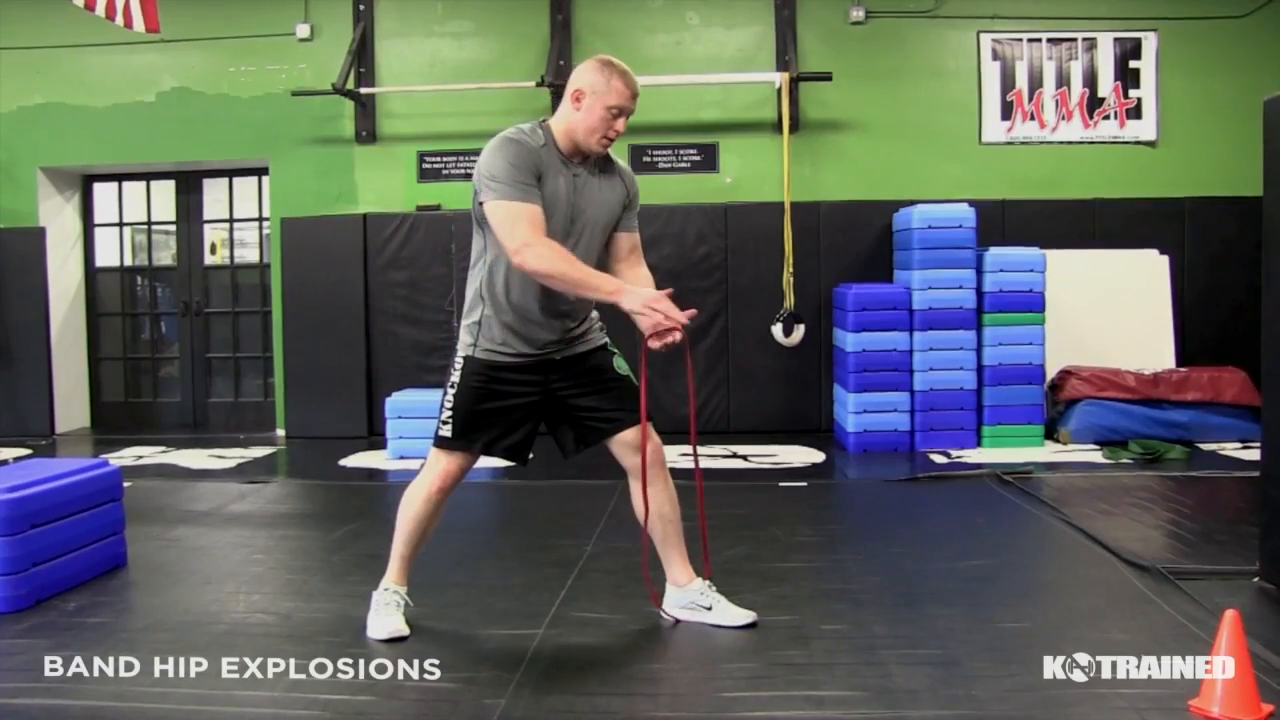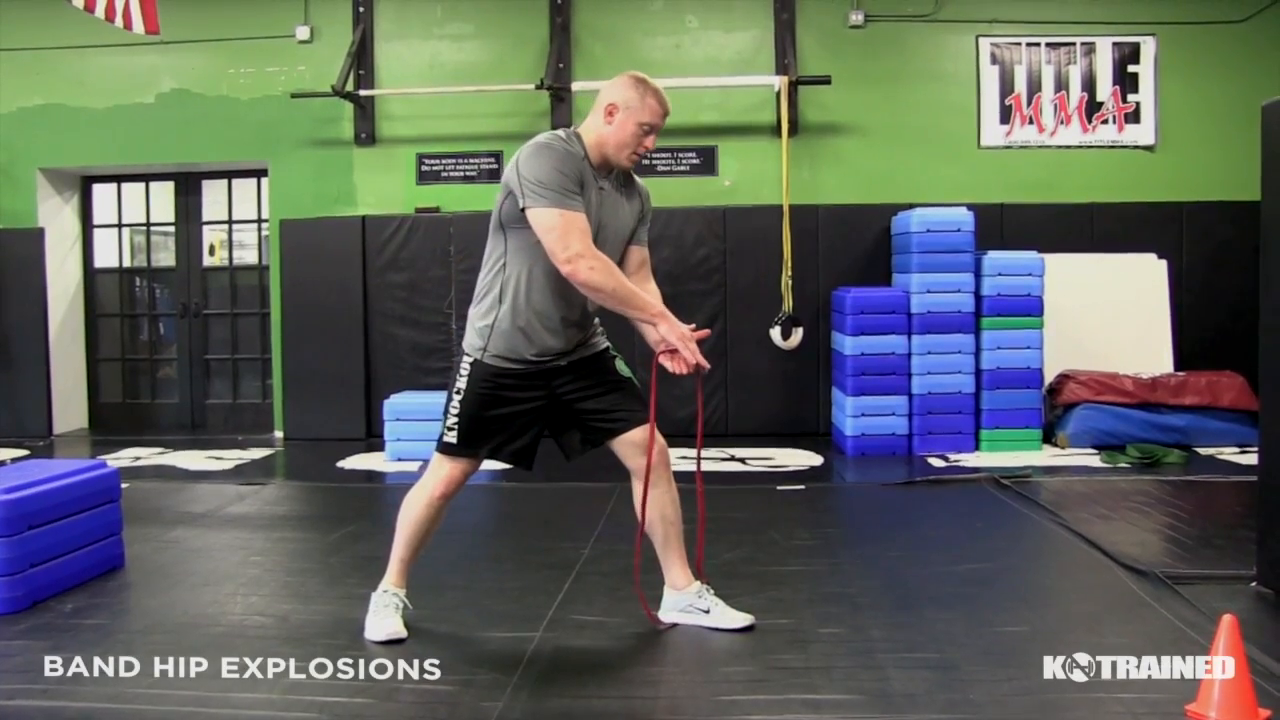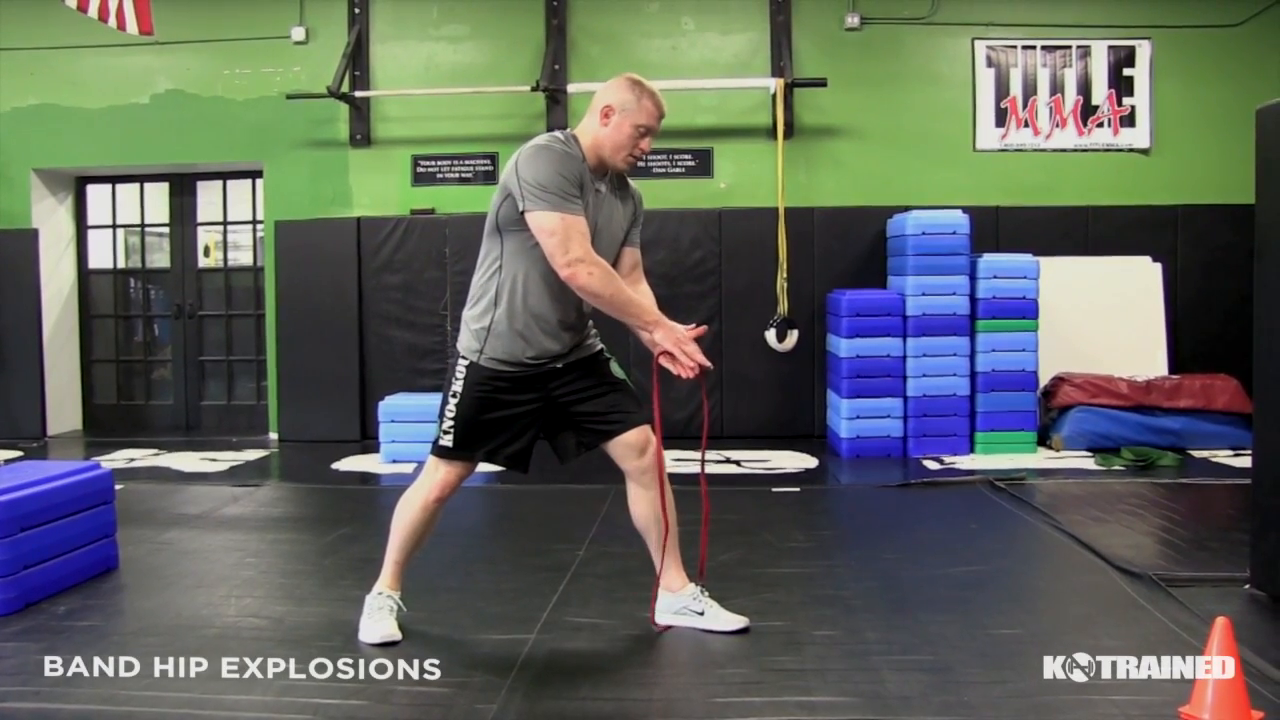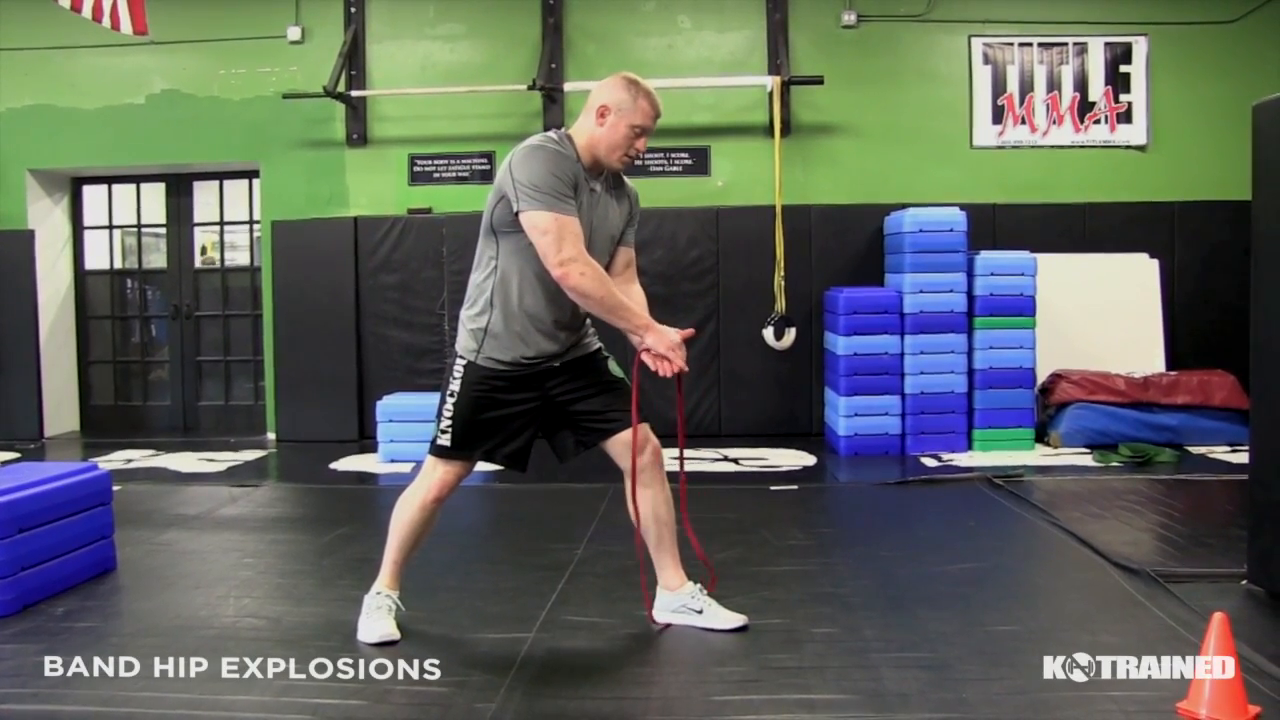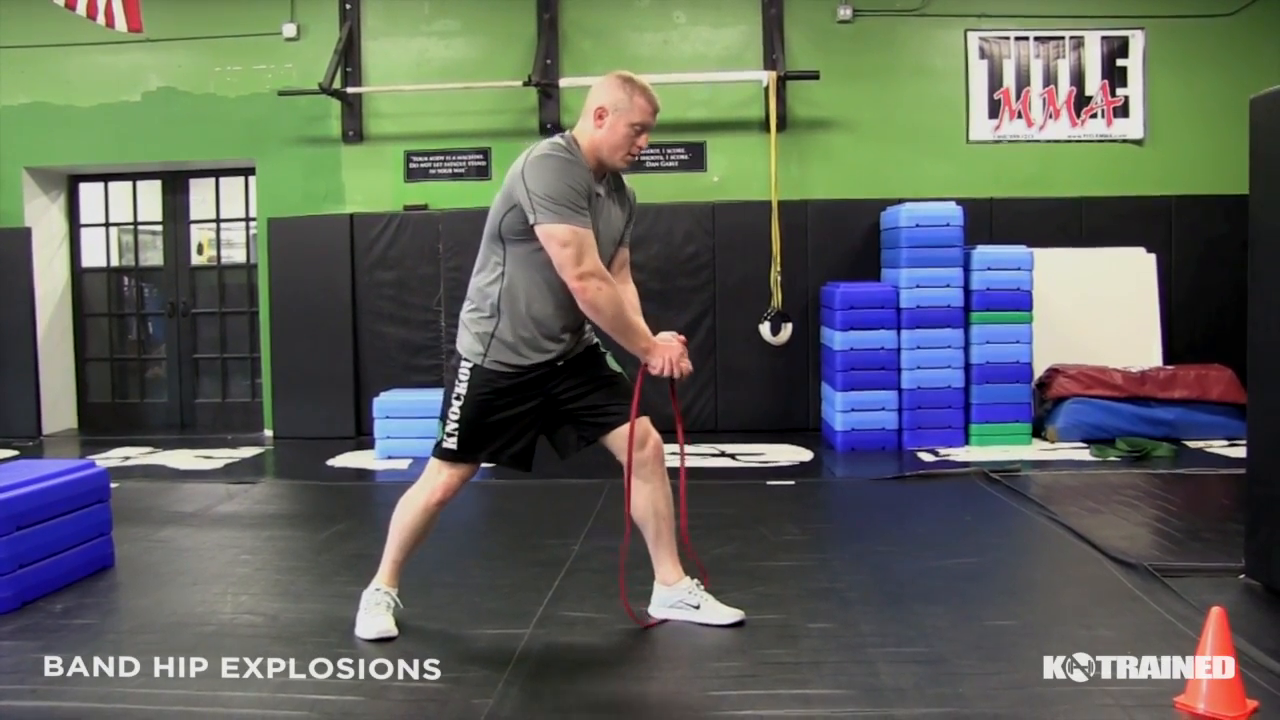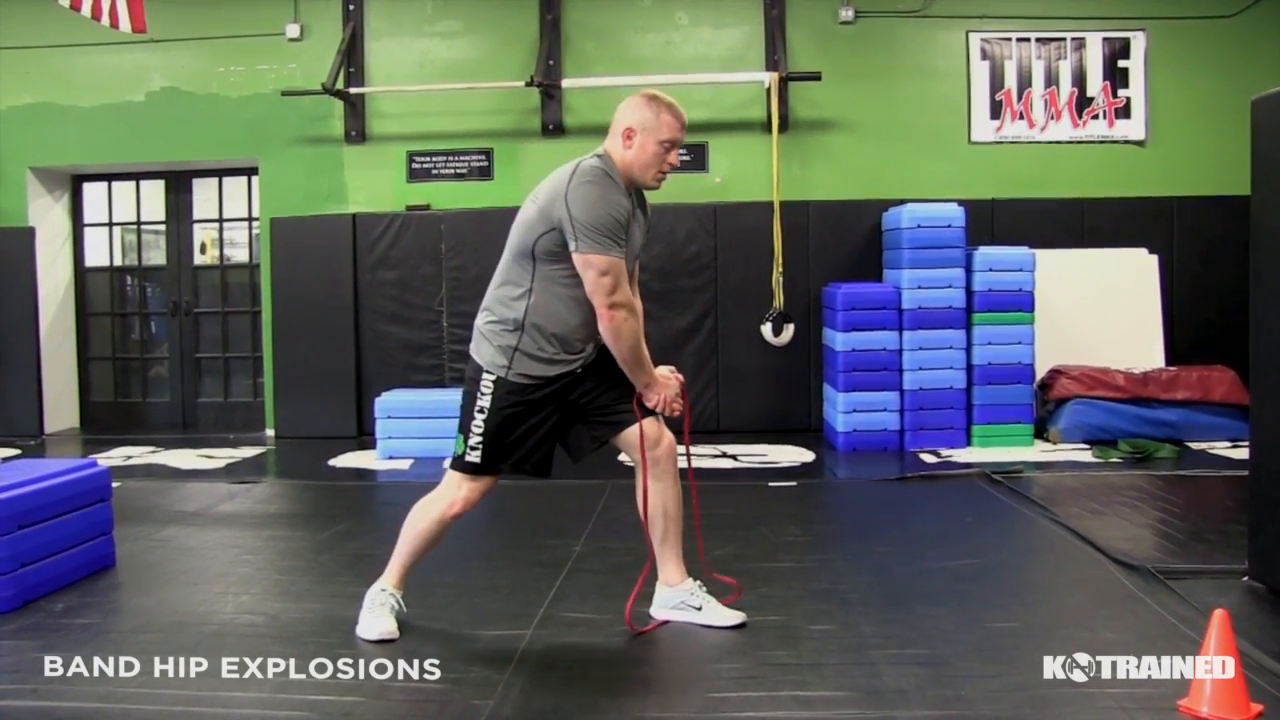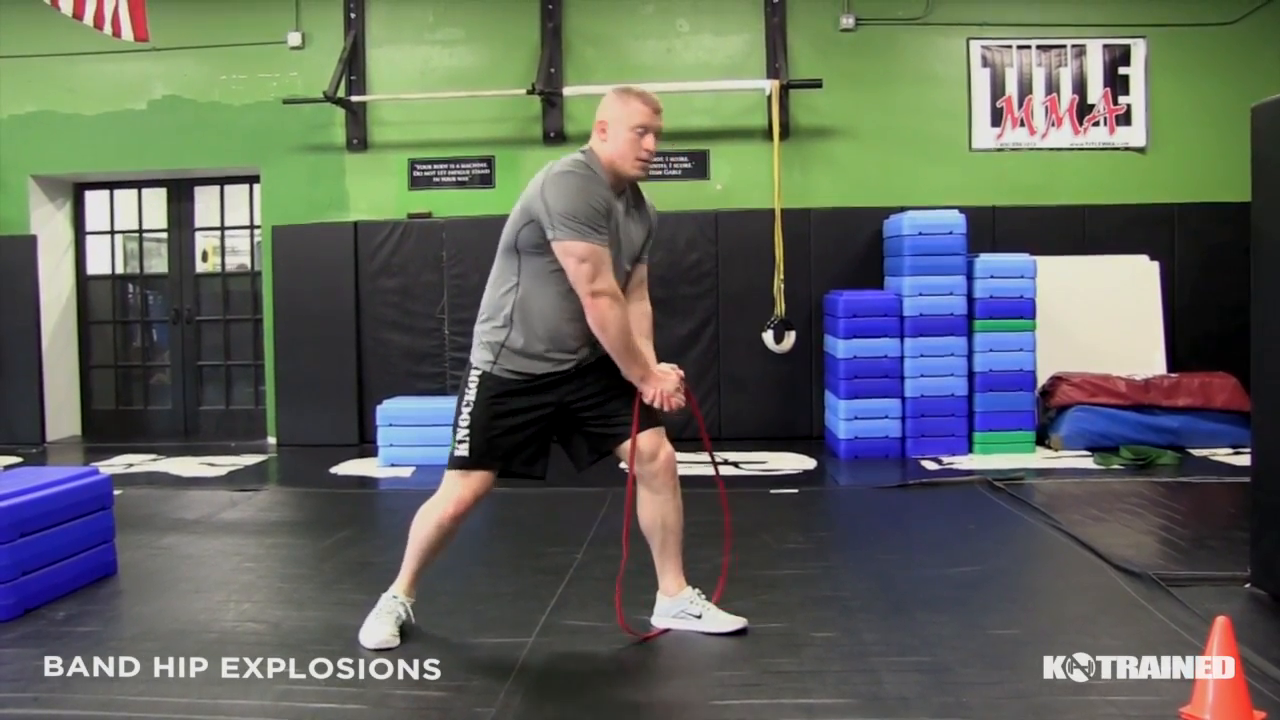
dt=0.7s
person 1, frame 1
left shoulder: (619, 180)
right shoulder: (511, 153)
left elbow: (628, 262)
right elbow: (526, 251)
left wrist: (648, 314)
right wrist: (622, 295)
left hip: (577, 346)
right hip: (498, 349)
left knee: (646, 452)
right knee: (443, 473)
left ankle: (684, 590)
right ankle: (391, 590)
person 1, frame 2
left shoulder: (633, 194)
right shoulder: (547, 159)
left elbow: (636, 278)
right elbow: (575, 262)
left wrist: (658, 337)
right wrist: (662, 319)
left hip: (579, 351)
right hip: (504, 354)
left knee: (651, 453)
right knee: (447, 477)
left ankle: (681, 593)
right ankle: (389, 593)
person 1, frame 3
left shoulder: (626, 196)
right shoulder: (545, 160)
left elbow: (630, 281)
right elbow: (575, 267)
left wrist: (657, 339)
right wrist: (659, 325)
left hip: (573, 353)
right hip: (499, 356)
left knee: (644, 453)
right knee: (441, 480)
left ankle: (676, 595)
right ankle: (384, 595)
person 1, frame 4
left shoulder: (622, 195)
right shoulder: (540, 160)
left elbow: (622, 281)
right elbow: (568, 268)
left wrist: (645, 340)
right wrist: (648, 329)
left hip: (571, 353)
right hip: (497, 355)
left knee: (644, 452)
right knee: (439, 480)
left ankle: (674, 593)
right ankle: (383, 594)
person 1, frame 5
left shoulder: (619, 193)
right shoulder: (550, 168)
left elbow: (618, 280)
right elbow: (584, 281)
left wrist: (647, 342)
right wrist: (648, 347)
left hip: (569, 351)
right hip: (499, 354)
left knee: (645, 445)
right knee: (443, 481)
left ankle: (672, 589)
right ankle: (382, 591)
person 1, frame 6
left shoulder: (631, 200)
right shoulder: (590, 191)
left elbow: (628, 301)
right elbow: (612, 310)
left wrist: (646, 374)
right wrist: (647, 381)
left hip: (581, 358)
right hip: (514, 362)
left knee: (658, 446)
right knee: (462, 493)
left ankle: (674, 590)
right ankle: (386, 591)
person 1, frame 7
left shoulder: (639, 210)
right shoulder: (570, 184)
left elbow: (634, 298)
right elbow: (599, 298)
left wrist: (650, 368)
right wrist: (645, 377)
left hip: (586, 364)
right hip: (511, 365)
left knee: (658, 458)
right knee: (460, 494)
left ankle: (675, 599)
right ankle: (398, 597)
